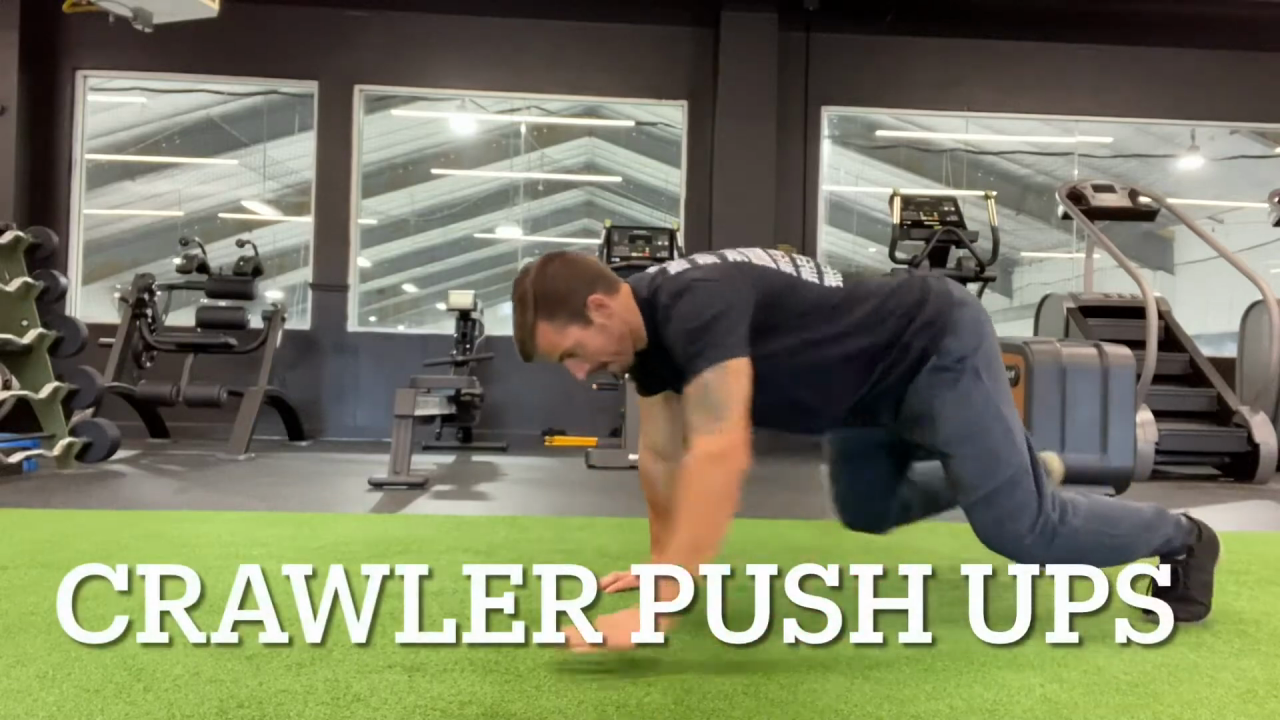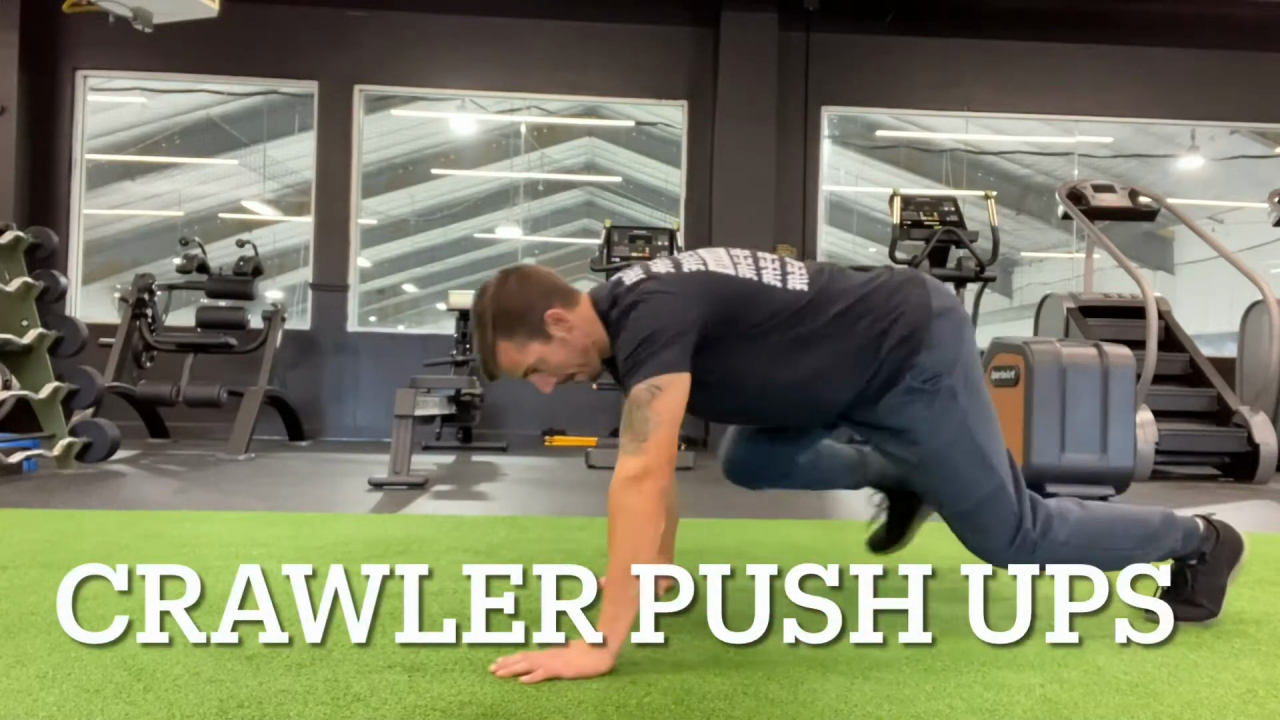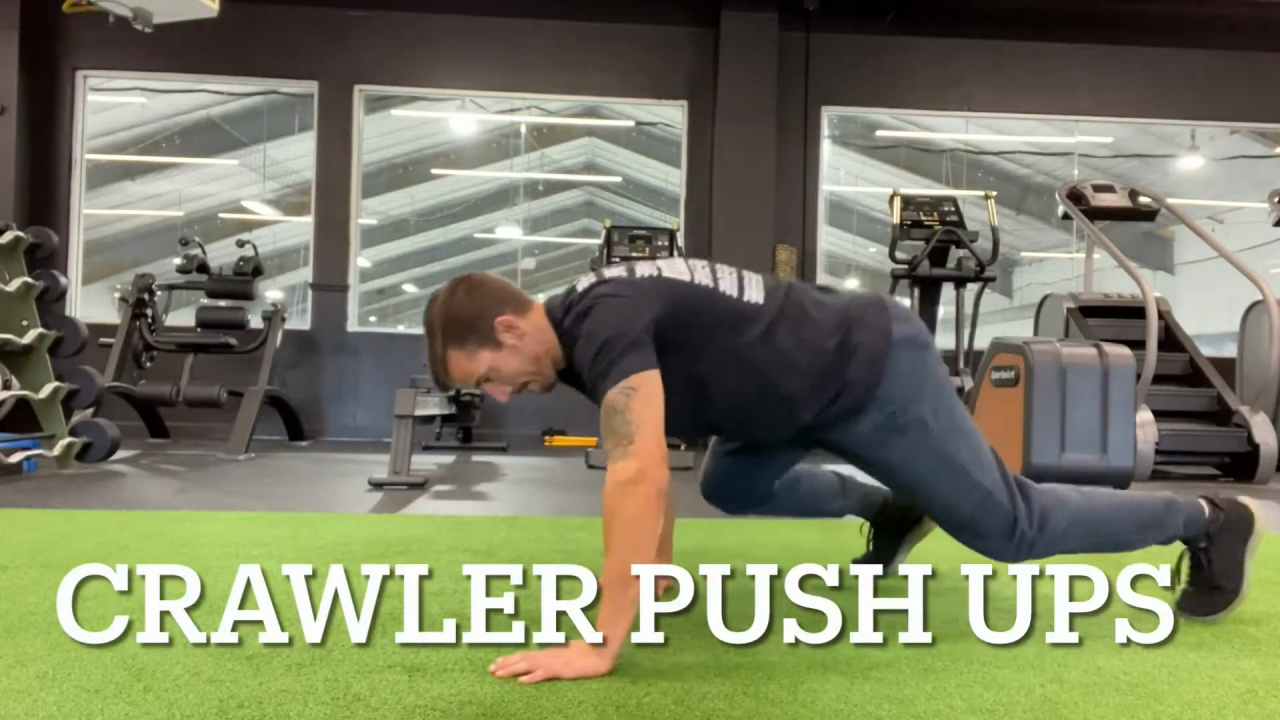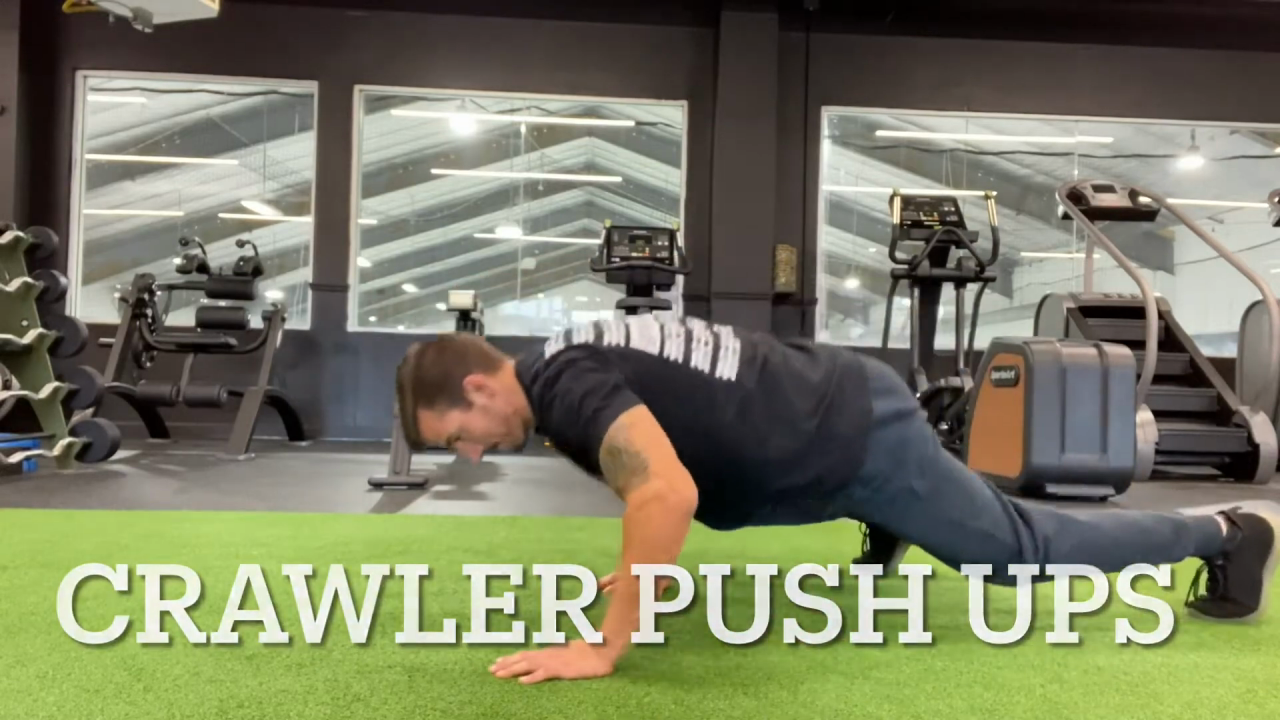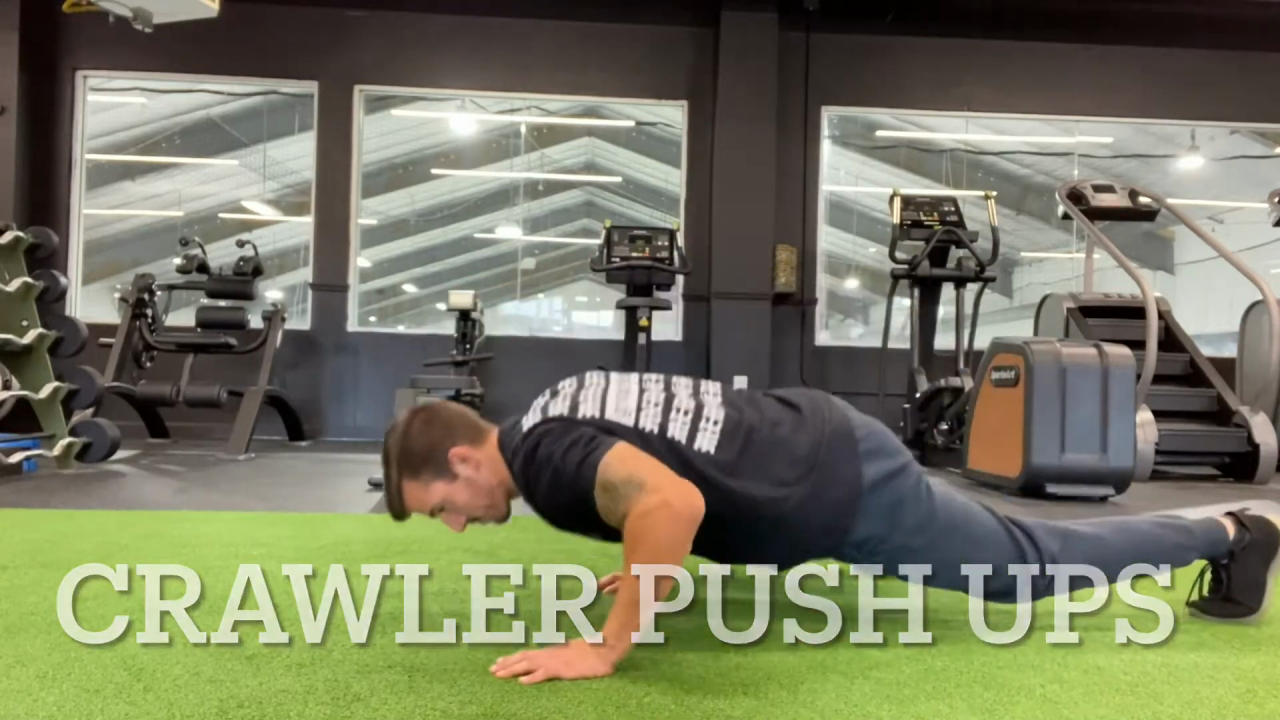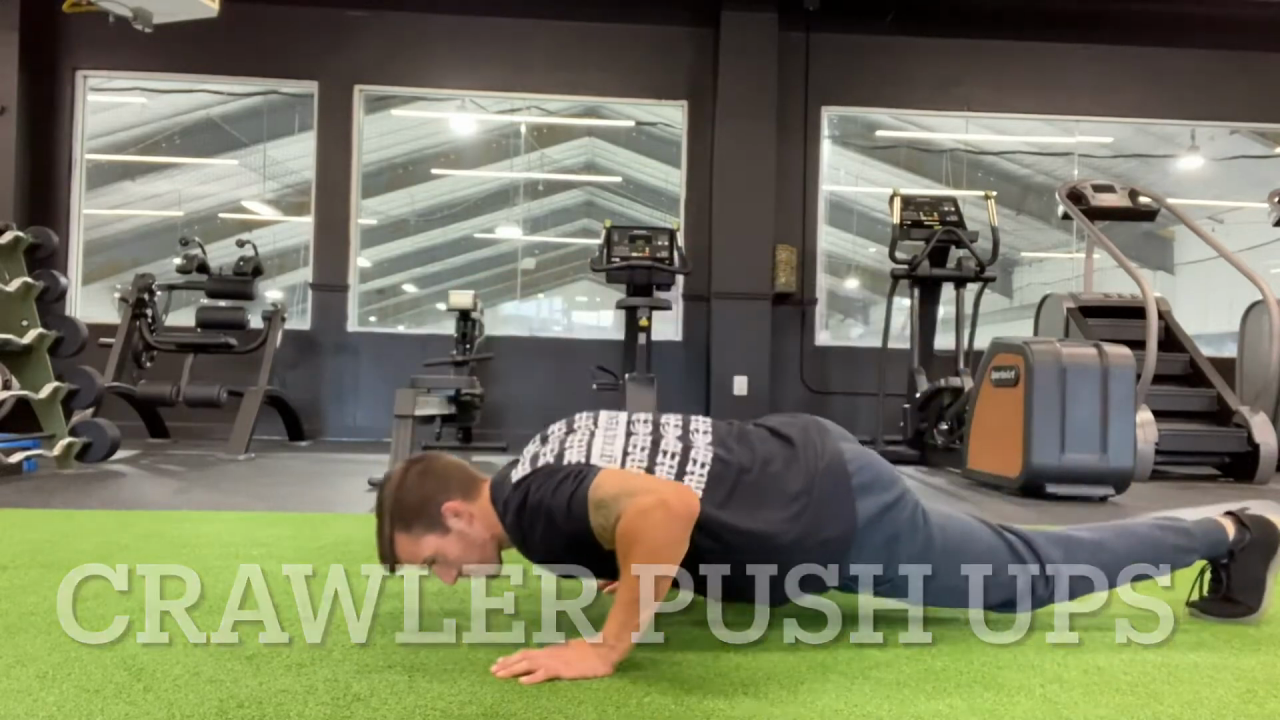
dt=0.2s
person 1, frame 1
left shoulder: (698, 304)
right shoulder: (650, 326)
left elbow: (721, 455)
right elbow: (660, 453)
left wrist: (655, 606)
right wrist: (655, 563)
left hip: (939, 343)
right hip: (871, 370)
left knee: (1019, 529)
right knee: (866, 509)
left ankle: (1179, 538)
right ankle: (1026, 469)
person 1, frame 2
left shoulder: (648, 318)
right shoulder: (626, 327)
left elbow: (640, 477)
right elbow: (654, 463)
left wrist: (604, 643)
right wrist: (657, 569)
left hip: (914, 348)
right hip: (852, 361)
left knee: (1008, 532)
right knee: (749, 461)
left ankle: (1196, 540)
right ankle: (902, 482)
person 1, frame 3
left shoulder: (598, 325)
right shoulder: (592, 321)
left elbow: (638, 475)
right elbow: (647, 458)
left wrist: (604, 644)
right wrist: (647, 572)
left hip: (877, 372)
right hip: (833, 364)
left knee: (1012, 526)
right knee: (733, 488)
left ankle: (1206, 519)
right ankle: (892, 510)
person 1, frame 4
left shoulder: (567, 390)
right shoulder: (565, 366)
left elbow: (668, 494)
right elbow: (678, 473)
left wrist: (606, 645)
right wrist: (646, 562)
left hip: (856, 433)
right hip: (824, 393)
left knee: (1019, 549)
right knee: (723, 506)
right ankle: (890, 524)
person 1, frame 5
left shoulder: (548, 462)
right shoulder: (553, 423)
left elbow: (676, 507)
left wrist: (607, 646)
right wrist: (649, 559)
left hip: (847, 486)
right hip: (812, 429)
left knee: (1028, 566)
right ankle: (883, 550)
person 1, frame 6
left shoulder: (539, 509)
right shoulder: (542, 466)
left elbow: (668, 506)
left wrist: (606, 645)
right wrist: (647, 574)
left hip: (840, 514)
right hip: (806, 453)
left knee: (1026, 576)
